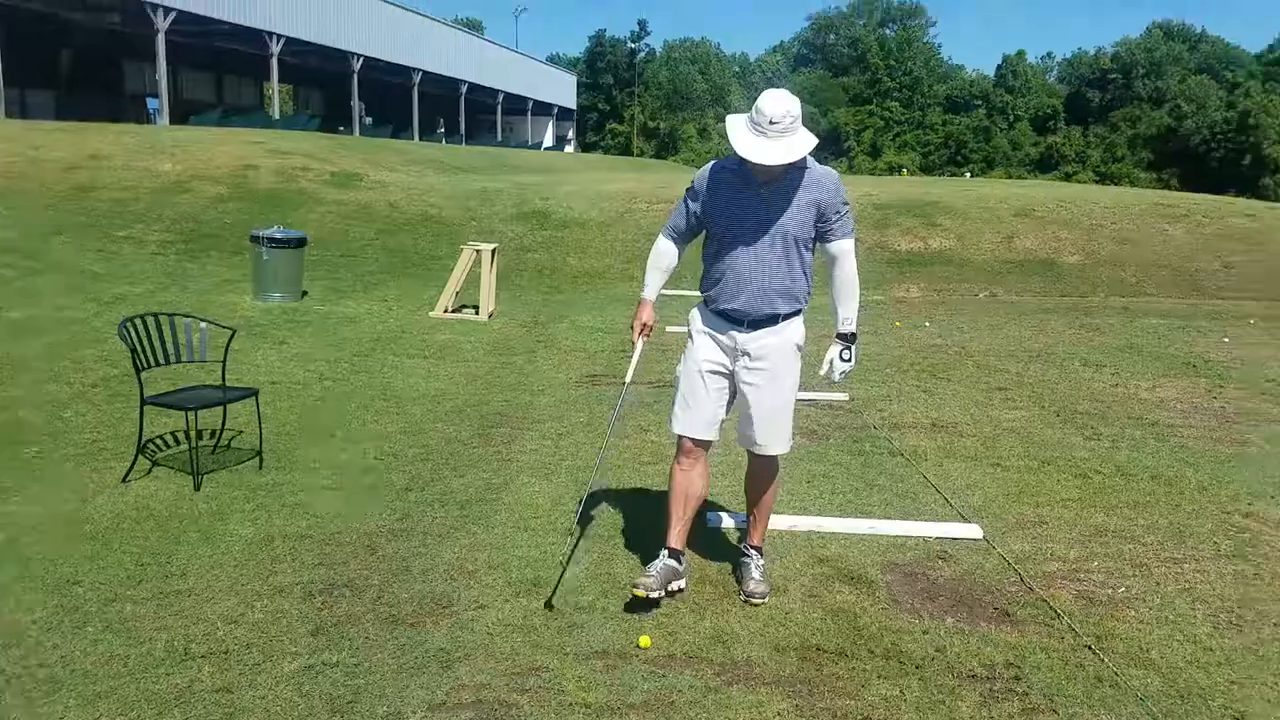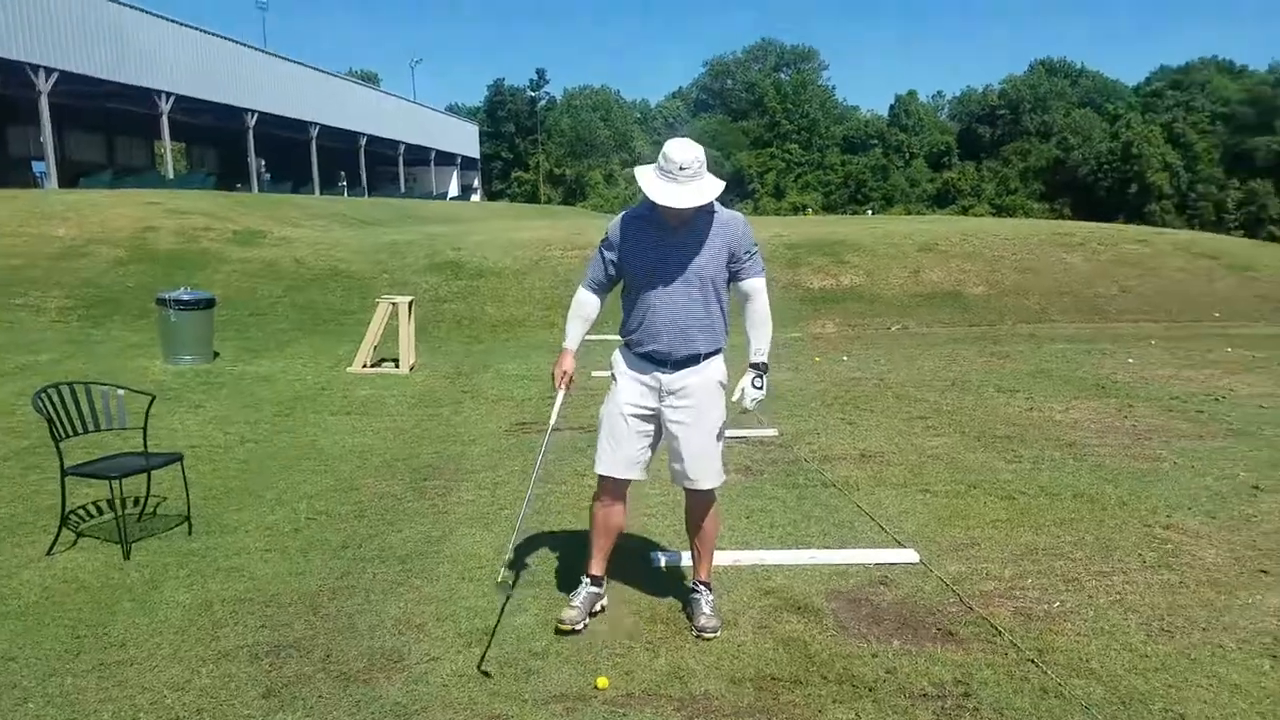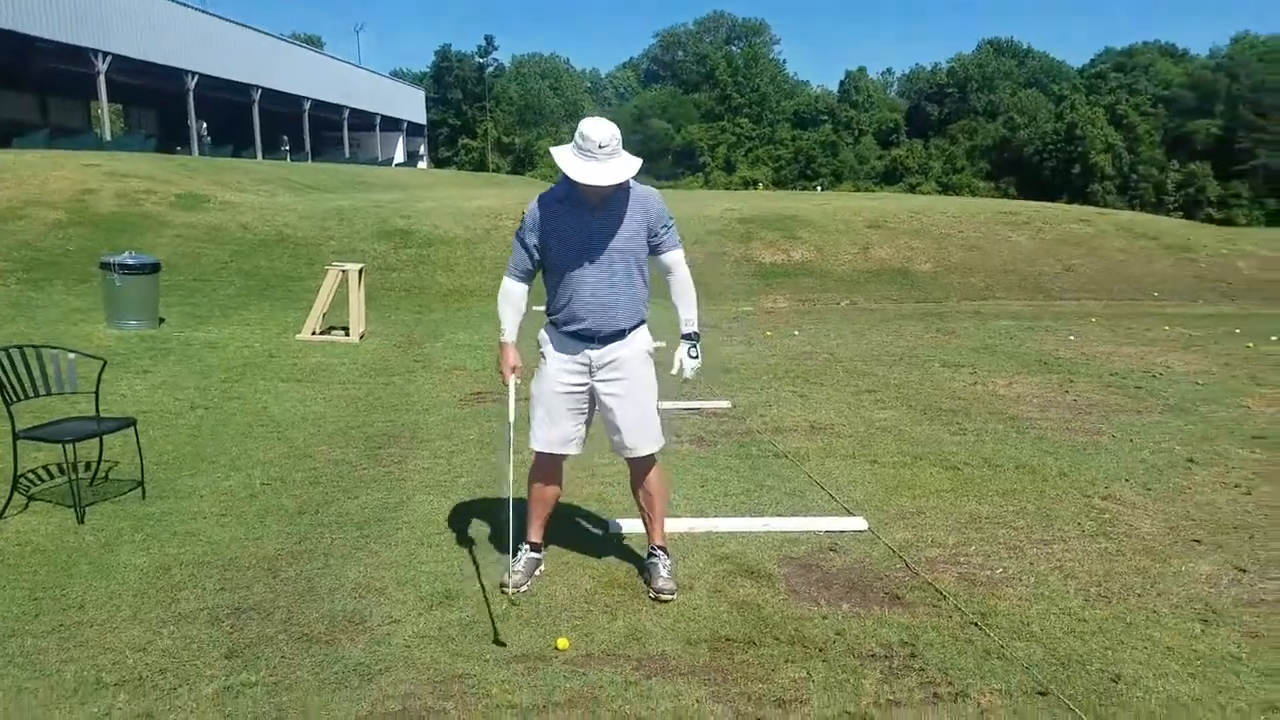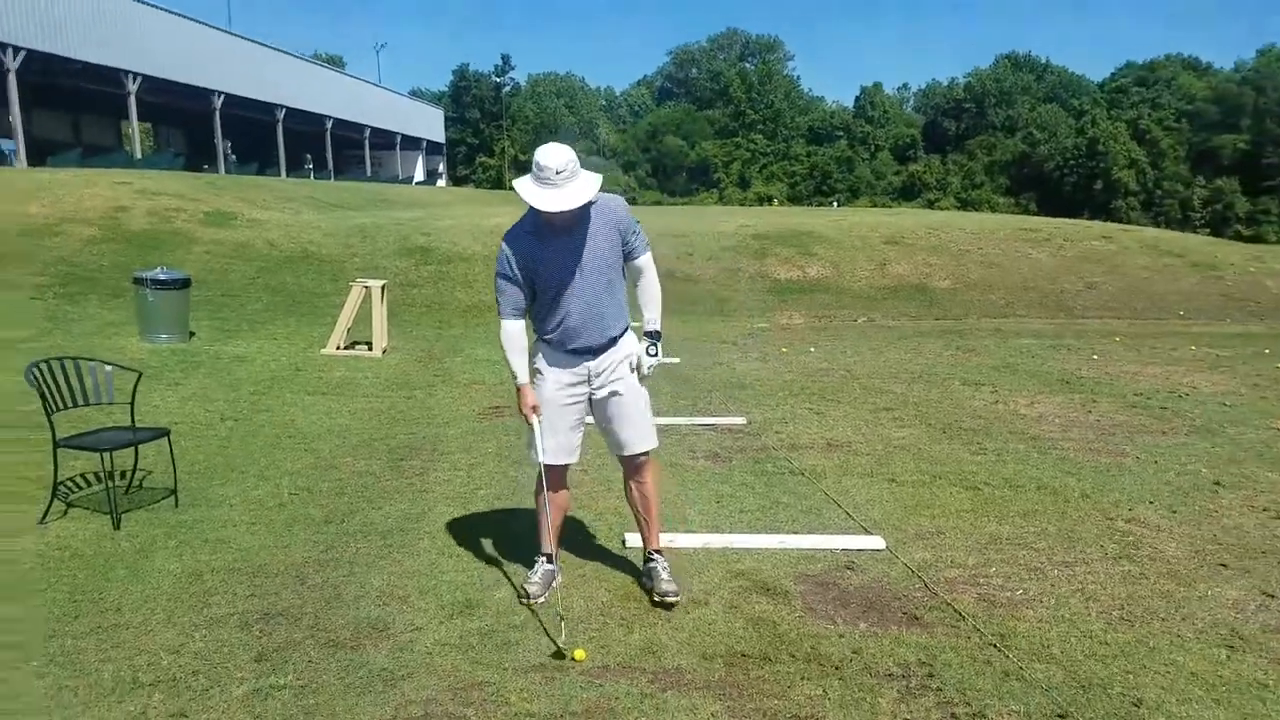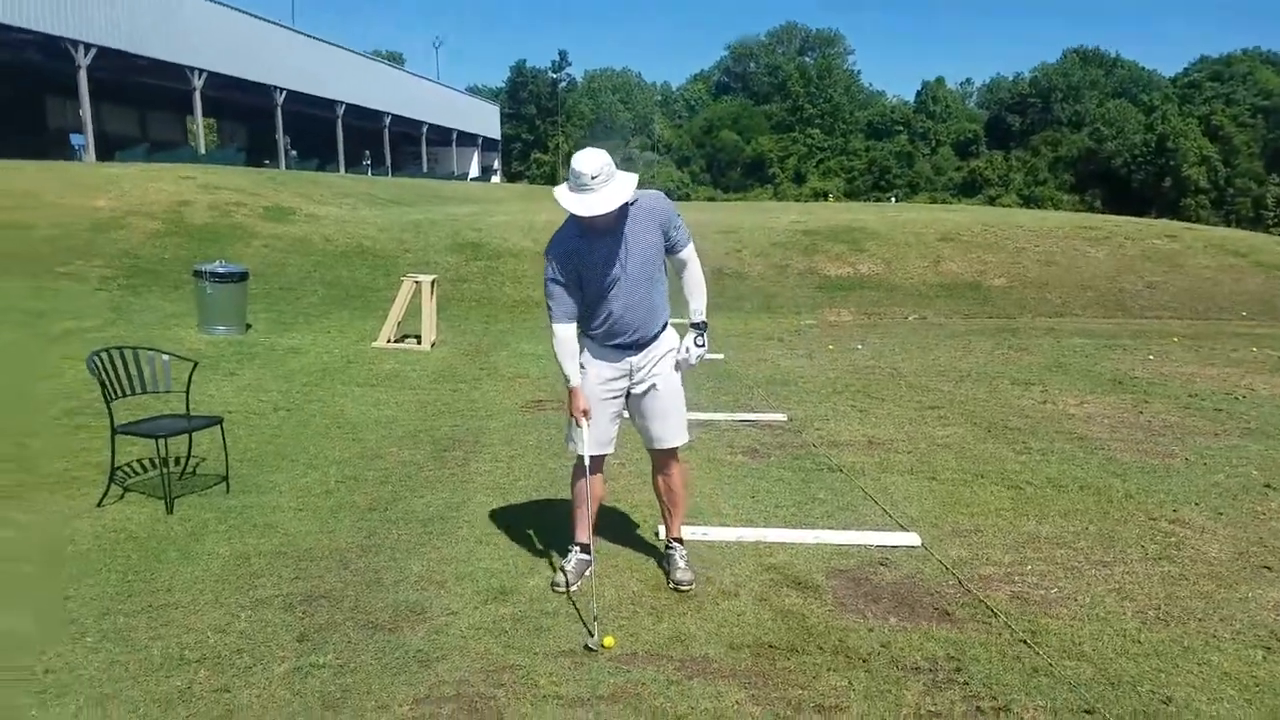
dt=0.3s
person 1, frame 1
left shoulder: (822, 185)
right shoulder: (712, 177)
left elbow: (842, 261)
right elbow: (672, 238)
left wrist: (845, 334)
right wrist: (647, 297)
left hip: (776, 337)
right hip: (711, 329)
left knee: (765, 453)
right knee: (690, 445)
left ankle: (752, 552)
right ankle: (673, 557)
person 1, frame 2
left shoulder: (731, 227)
right shoulder: (626, 227)
left elbow: (754, 297)
right elbow: (591, 290)
left wrist: (758, 365)
right wrist: (569, 348)
left hip: (700, 376)
right hip: (634, 372)
left knee: (701, 488)
right knee: (611, 481)
left ankle: (702, 589)
right ankle: (592, 584)
person 1, frame 3
left shoulder: (647, 203)
right shoulder: (544, 209)
left elbow: (675, 269)
right elbow: (516, 279)
left wrist: (689, 334)
right wrist: (507, 342)
left hip: (627, 348)
right hip: (562, 350)
left knee: (642, 456)
right knee: (547, 456)
left ankle: (657, 552)
right ankle: (531, 548)
person 1, frame 4
left shoulder: (614, 212)
right shoulder: (517, 244)
left elbow: (644, 272)
right elbow: (512, 318)
left wrist: (652, 334)
right wrist: (522, 381)
left hip: (617, 355)
right hip: (556, 364)
left knee: (638, 459)
right knee: (553, 467)
left ankle: (654, 558)
right ankle: (547, 561)
person 1, frame 5
left shoulder: (656, 208)
right shoulder: (563, 247)
left elbow: (687, 263)
right elbow: (563, 322)
left wrist: (698, 326)
right wrist: (574, 385)
left hip: (657, 350)
right hip: (599, 357)
left knee: (667, 453)
right knee: (590, 457)
left ankle: (675, 546)
right ankle: (580, 549)
